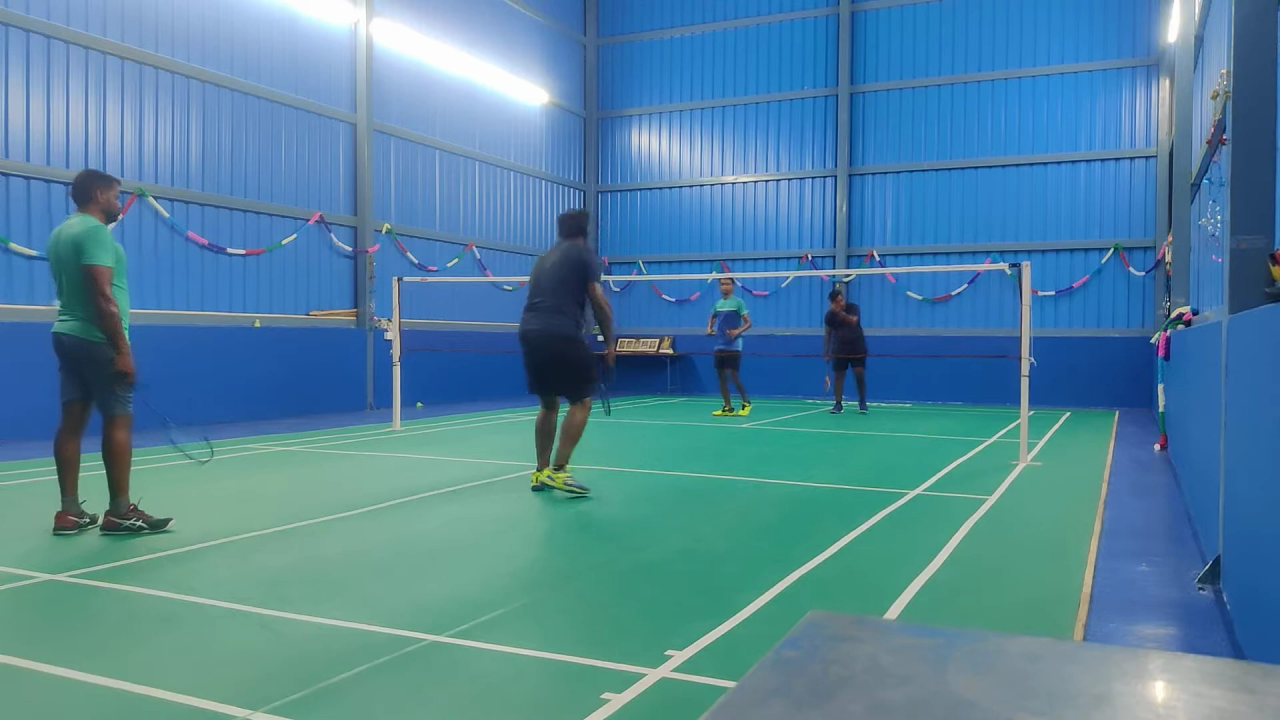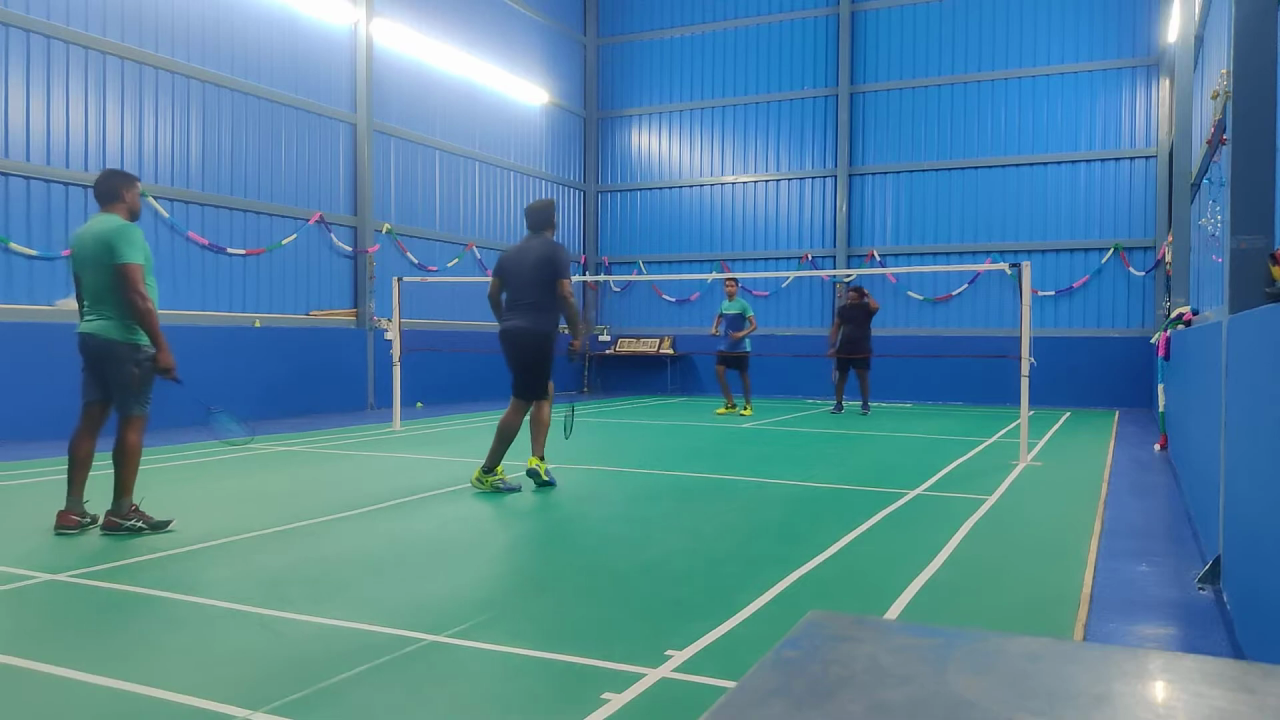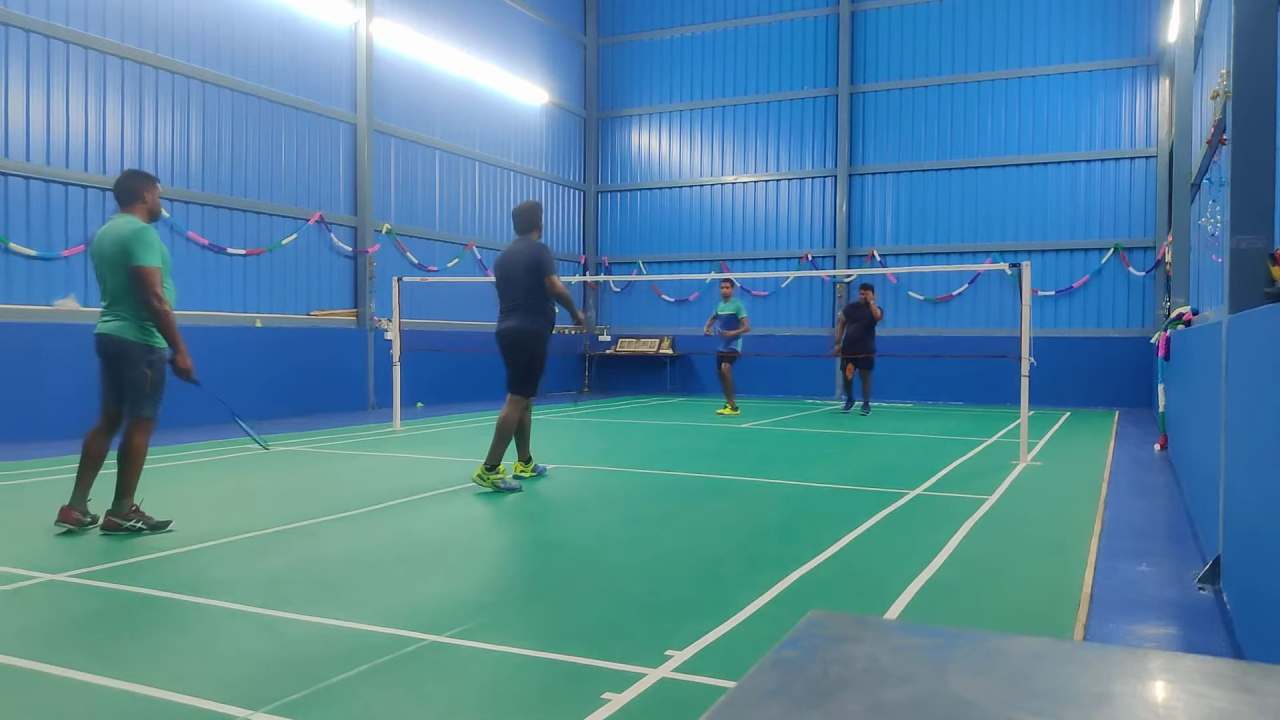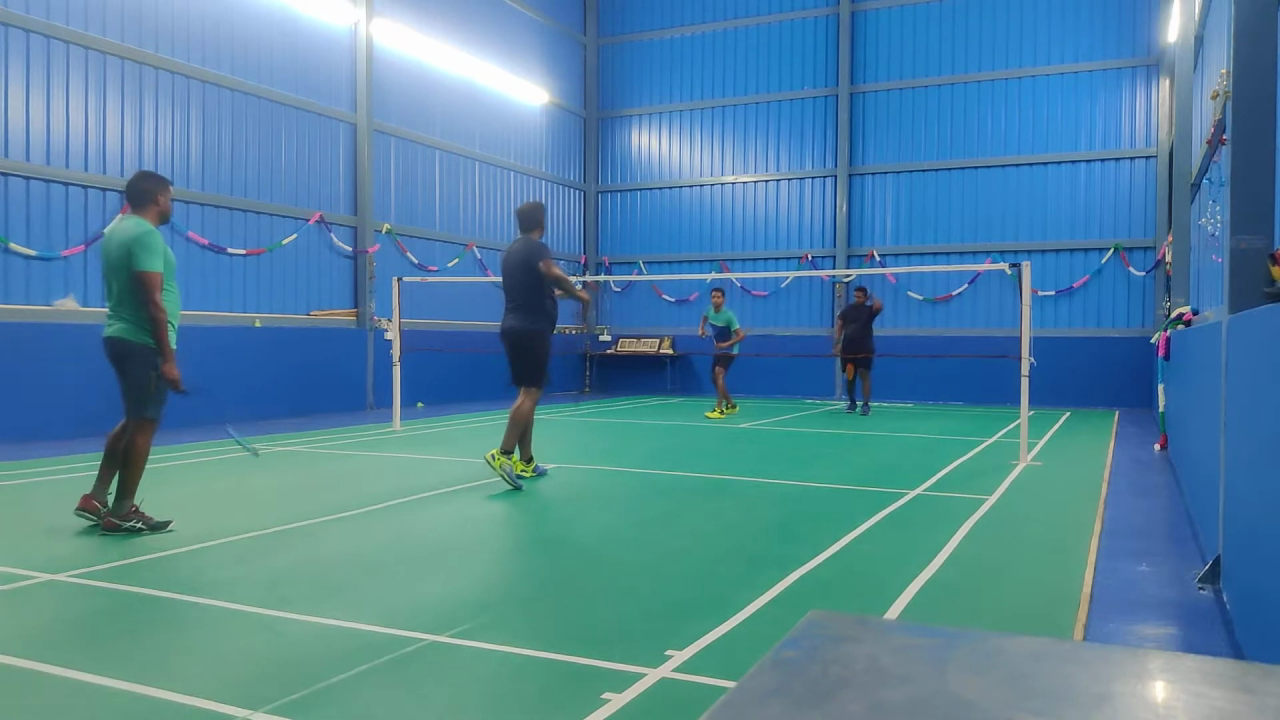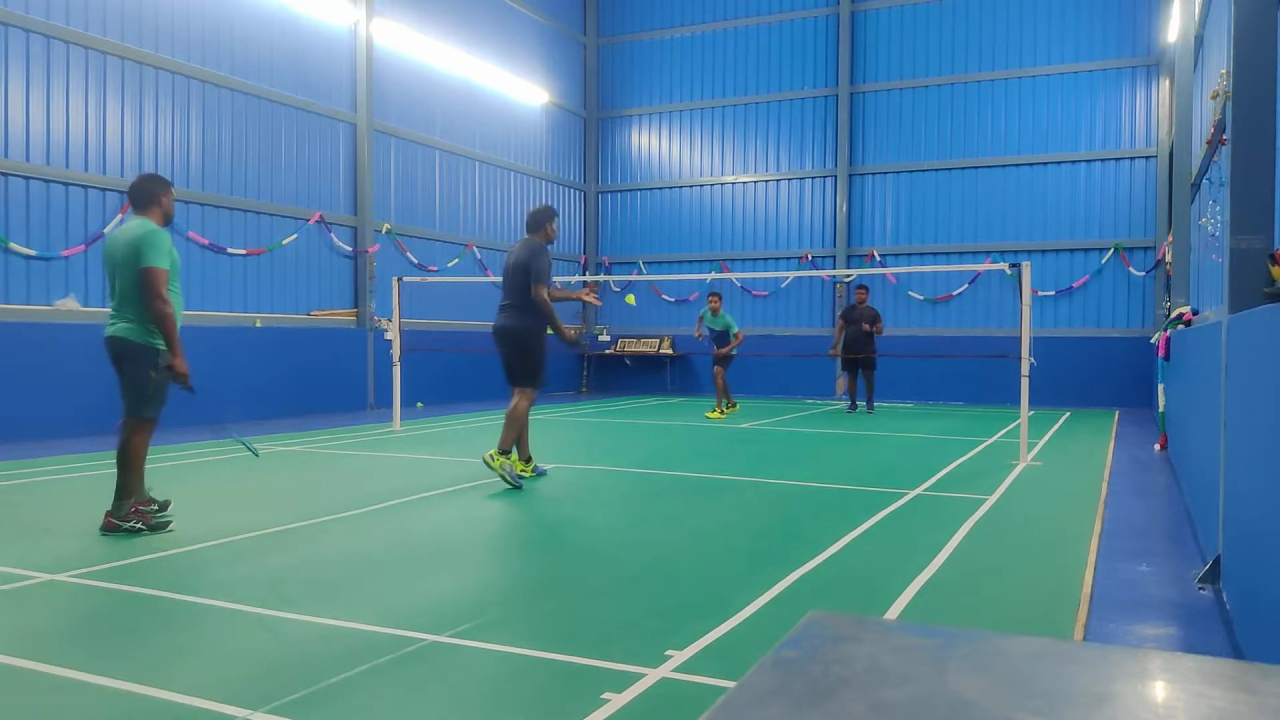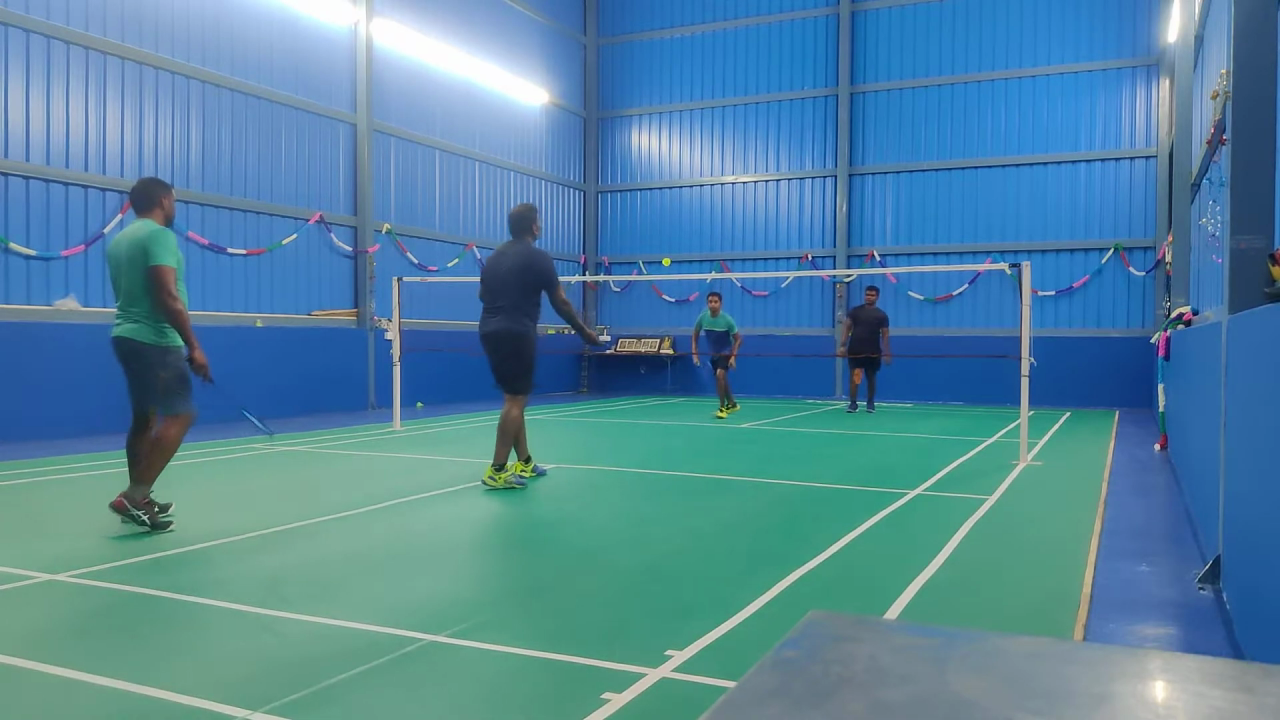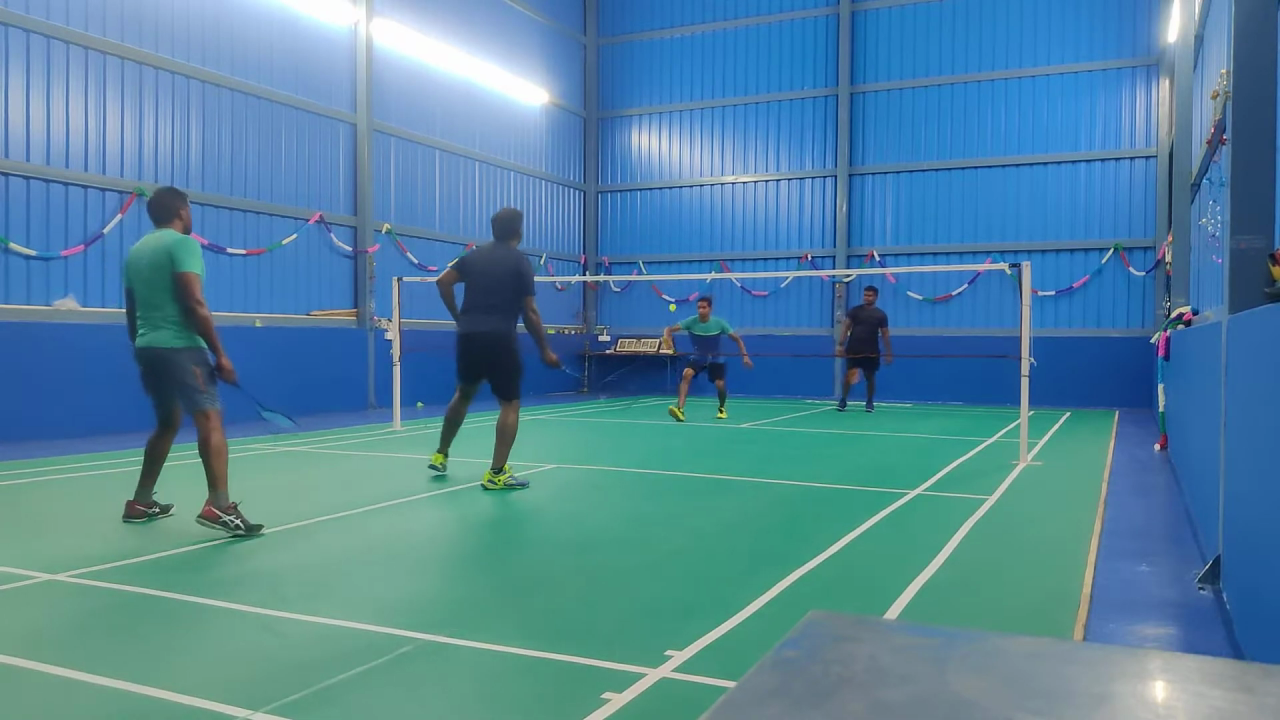
dt=0.4s
person 1, frame 1
left shoulder: (61, 232)
right shoulder: (94, 231)
right elbow: (102, 296)
right wrist: (122, 349)
left hip: (68, 336)
right hip: (97, 342)
left knee: (72, 422)
right knee: (118, 422)
left ankle: (69, 511)
right ankle: (120, 511)
person 1, frame 2
left shoulder: (82, 233)
right shoulder: (124, 231)
right elbow: (137, 295)
right wrist: (161, 346)
left hip: (93, 336)
right hip: (125, 341)
left knee: (90, 420)
right knee: (133, 422)
left ankle: (73, 510)
right ankle: (121, 512)
person 1, frame 3
left shoulder: (104, 233)
right shoulder: (141, 232)
right elbow: (154, 298)
right wrist: (179, 349)
left hip: (110, 335)
right hip: (140, 342)
left knee: (108, 420)
right knee: (140, 424)
left ankle: (76, 507)
right ankle: (121, 512)
person 1, frame 4
left shoulder: (116, 232)
right shoulder: (147, 235)
right elbow: (152, 302)
right wrist: (168, 358)
left hip: (121, 337)
right hip: (144, 343)
left knee: (133, 421)
right knee: (143, 425)
left ankle: (96, 498)
right ankle: (121, 513)
person 1, frame 5
left shoulder: (118, 235)
right shoulder: (154, 235)
right elbow: (158, 298)
right wrist: (176, 353)
left hip: (122, 336)
right hip: (146, 342)
left knee: (135, 421)
right knee: (141, 424)
left ankle: (136, 497)
right ankle: (121, 513)
person 1, frame 6
left shoulder: (119, 239)
right shoulder: (159, 235)
right elbow: (168, 296)
right wrist: (194, 346)
left hip: (129, 336)
right hip: (156, 341)
left knee: (144, 418)
right knee: (178, 416)
left ankle: (140, 498)
right ankle: (133, 496)
person 1, frame 7
left shoulder: (135, 252)
right shoulder: (183, 243)
left elbow: (132, 312)
right elbow: (194, 304)
right wrist: (220, 354)
left hip: (148, 346)
right hip: (180, 346)
left knee: (167, 423)
right knee: (209, 418)
left ankle: (141, 502)
right ankle: (219, 506)
person 2, frame 1
left shoulder: (544, 258)
right shoulder: (585, 255)
right elbow: (599, 301)
right wrist: (610, 343)
left hip: (530, 332)
right hip: (561, 335)
left knee: (549, 404)
right knee: (581, 402)
left ankle: (543, 472)
right ankle: (558, 470)
person 2, frame 2
left shoulder: (510, 254)
right shoulder: (555, 251)
left elbow: (493, 294)
right elbow: (565, 296)
right wrist: (576, 335)
left hip: (511, 332)
right hip: (537, 335)
left knee: (545, 393)
right knee: (521, 403)
left ankle: (538, 461)
right ankle: (488, 472)
person 2, frame 3
left shoulder: (503, 257)
right shoulder: (539, 251)
right elbow: (555, 288)
right wrist: (575, 313)
left hip: (508, 330)
right hip: (530, 333)
left knee: (525, 397)
right knee: (518, 400)
left ankle: (525, 463)
right ankle: (490, 469)
person 2, frame 4
left shoulder: (511, 252)
right shoulder: (536, 248)
right elbow: (552, 273)
left wrist: (561, 292)
right wrist: (578, 293)
left hip: (514, 328)
right hip: (532, 330)
left knee: (527, 393)
right knee: (530, 393)
left ankle: (525, 462)
right ankle: (503, 454)
person 2, frame 5
left shoulder: (518, 250)
right shoulder: (539, 251)
right elbow: (539, 297)
left wrist: (577, 295)
right wrist: (560, 330)
left hip: (507, 327)
right hip: (525, 330)
left knee: (521, 393)
right knee: (526, 393)
left ankle: (524, 462)
right ankle: (501, 454)
person 2, frame 6
left shoulder: (494, 256)
right shoulder: (537, 257)
left elbow: (483, 295)
right elbow: (560, 302)
right wrist: (583, 331)
left hip: (490, 331)
right hip: (515, 334)
left knee: (514, 398)
right knee: (515, 400)
left ankle: (524, 463)
right ankle: (497, 470)
person 2, frame 7
left shoulder: (474, 256)
right shoulder: (520, 262)
left elbow: (443, 282)
right elbow: (529, 312)
left wrist: (459, 317)
right wrist: (545, 349)
left hip: (468, 335)
right hip: (500, 338)
left knee: (463, 395)
right knee: (510, 405)
left ankle: (441, 455)
right ankle: (496, 474)
